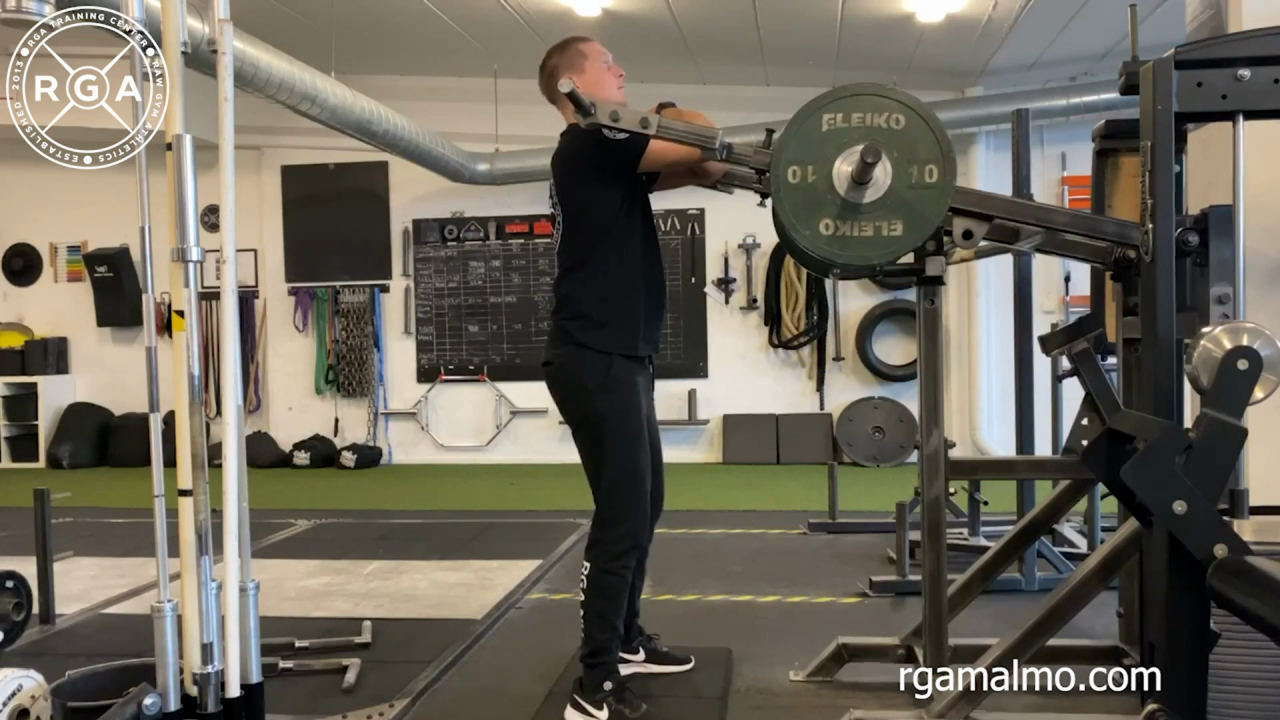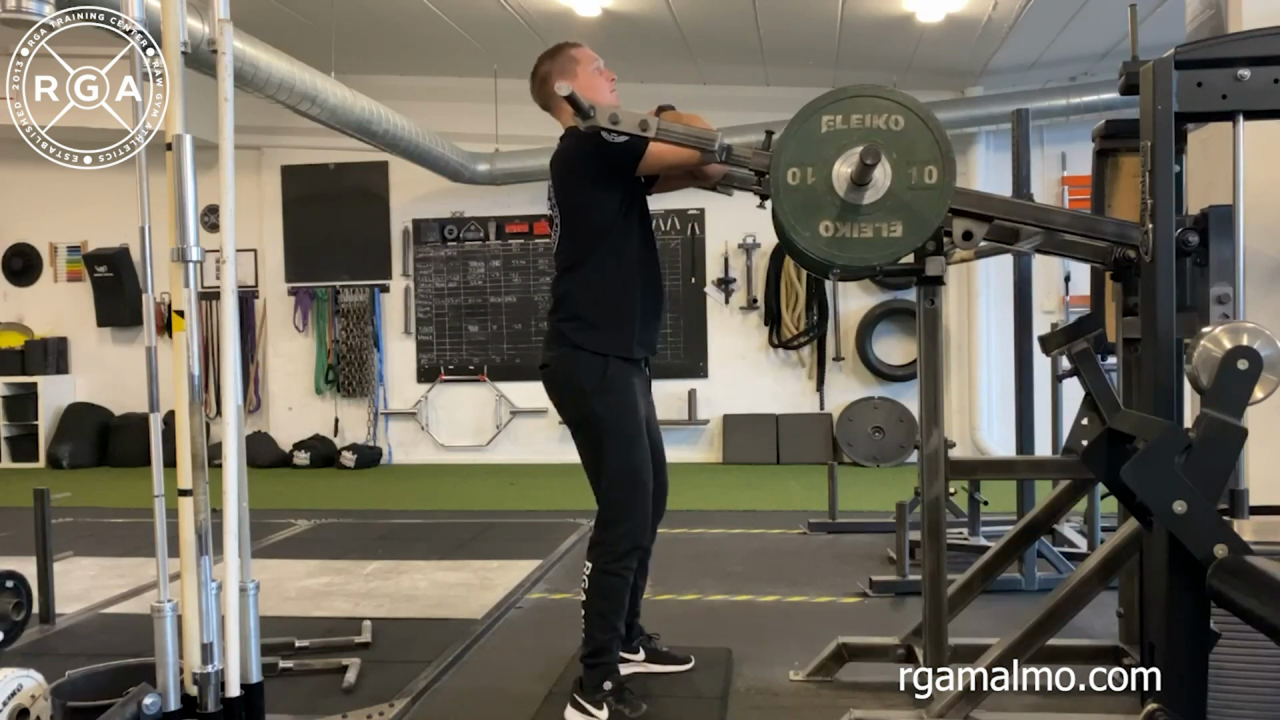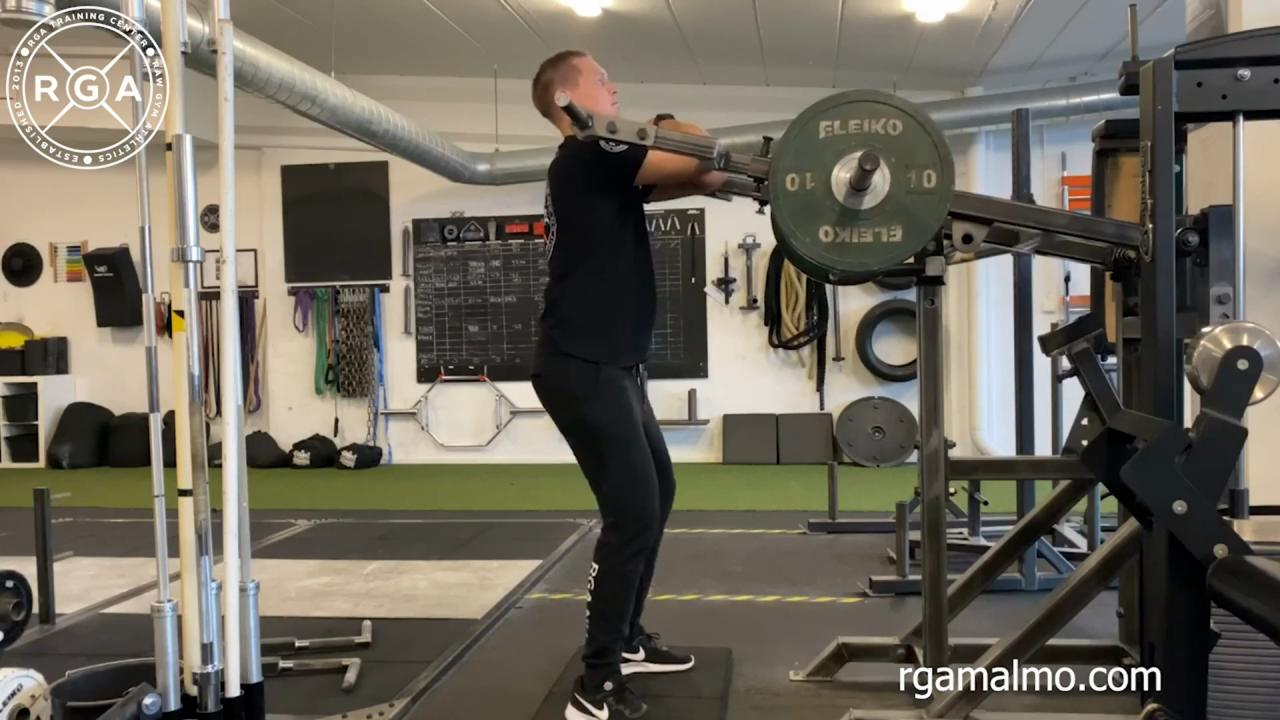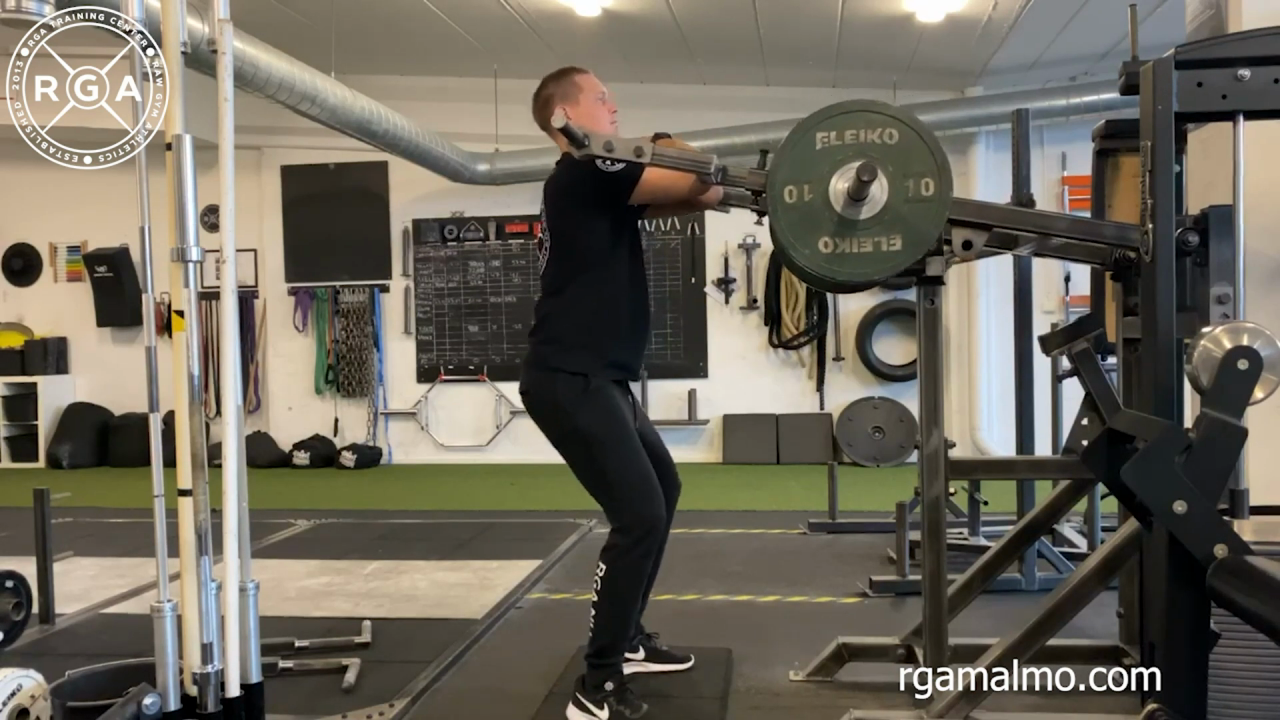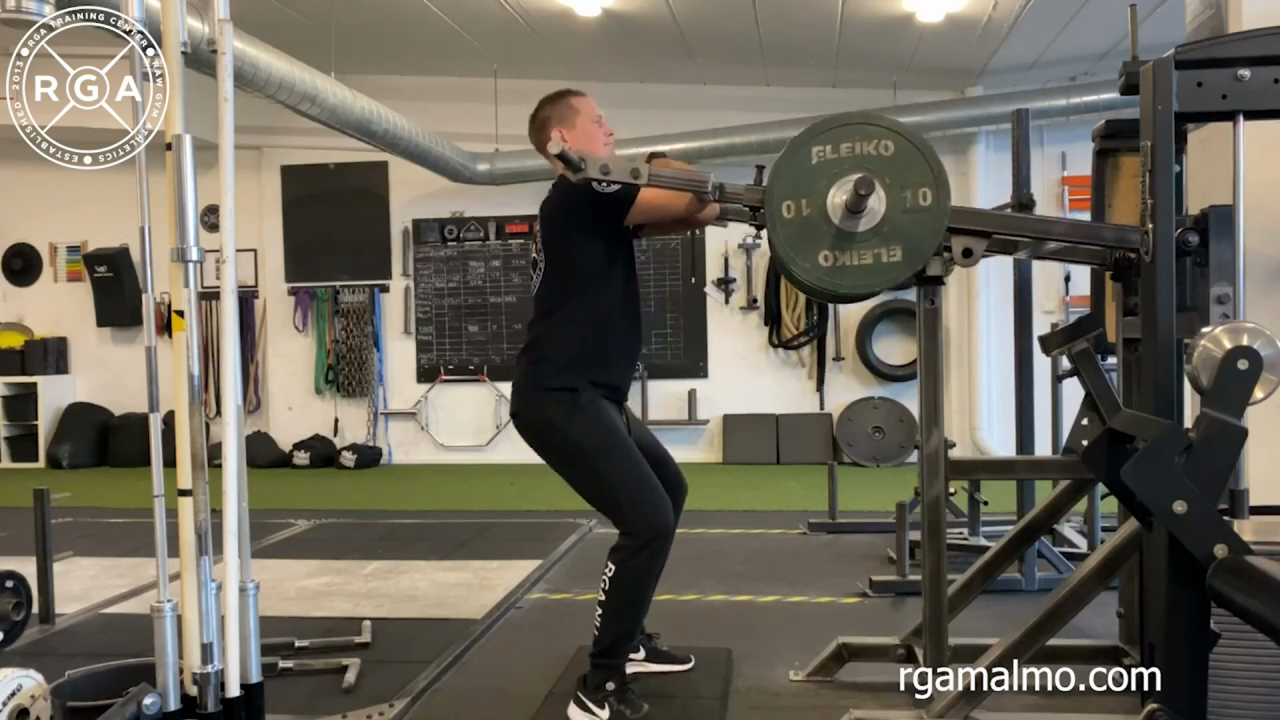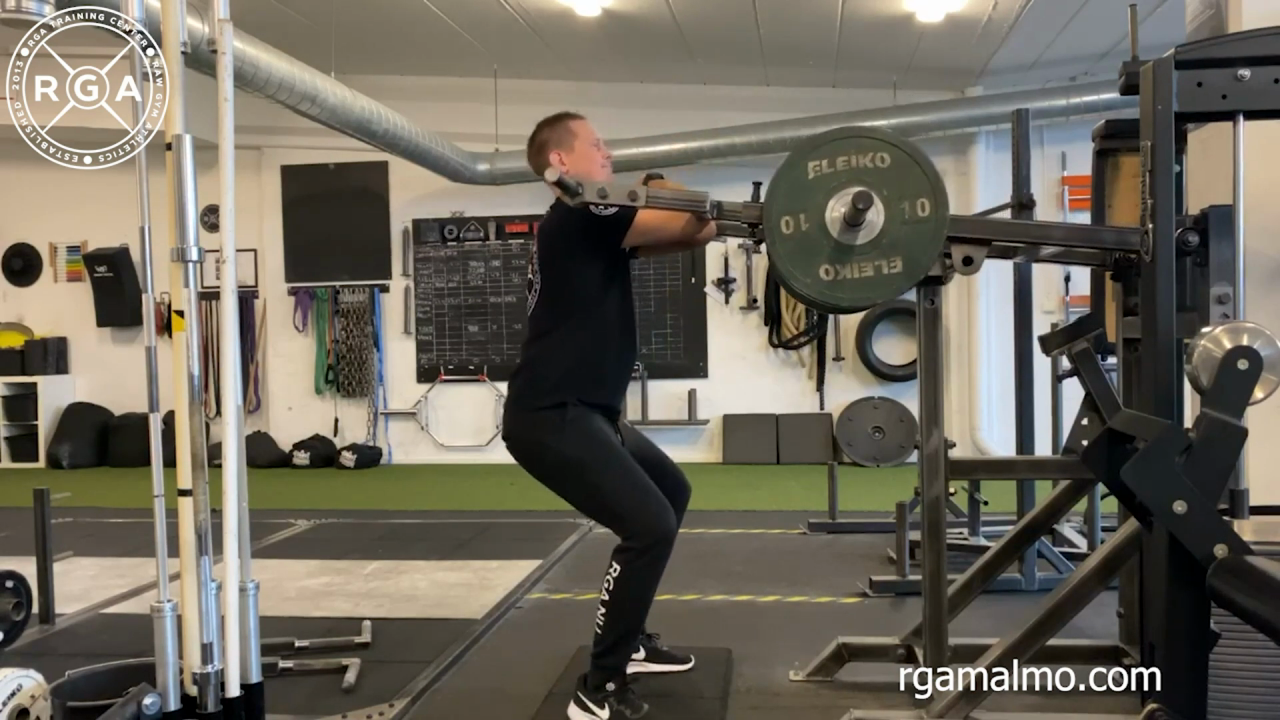
dt=0.3s
person 1, frame 1
left shoulder: (608, 156)
right shoulder: (590, 143)
left elbow: (704, 166)
right elbow: (704, 146)
left wrist: (669, 129)
right wrist: (675, 118)
left hip: (619, 356)
right hip: (595, 360)
left knee: (642, 507)
right knee: (622, 517)
left ankle: (625, 641)
person 1, frame 2
left shoulder: (604, 158)
right shoulder: (590, 147)
left elbow: (699, 169)
right elbow: (701, 148)
left wrist: (705, 159)
right wrist: (672, 121)
left hip: (615, 358)
right hip: (591, 361)
left knee: (647, 501)
right knee: (625, 516)
left ankle: (626, 640)
person 1, frame 3
left shoulder: (602, 167)
right shoulder: (587, 156)
left elbow: (695, 177)
right elbow: (697, 158)
left wrist: (688, 155)
right wrist: (670, 129)
left hip: (607, 364)
right hip: (582, 367)
left knee: (655, 495)
right knee: (633, 514)
left ankle: (626, 640)
person 1, frame 4
left shoulder: (599, 184)
right shoulder: (583, 173)
left elbow: (693, 193)
right elbow: (694, 179)
left wrist: (698, 180)
right wrist: (667, 149)
left hip: (596, 377)
right hip: (569, 381)
left knee: (661, 493)
right knee: (641, 517)
left ankle: (626, 640)
person 1, frame 5
left shoulder: (595, 205)
right shoulder: (579, 196)
left elbow: (690, 211)
right elbow: (689, 197)
right wrist: (664, 167)
left hip: (589, 393)
right hip: (560, 398)
left knee: (667, 493)
right knee: (648, 521)
left ankle: (628, 640)
person 1, frame 6
left shoulder: (593, 226)
right shoulder: (577, 219)
left elbow: (687, 229)
right elbow: (688, 220)
right wrist: (660, 191)
left hip: (582, 411)
right hip: (549, 419)
left knee: (671, 494)
right knee: (650, 525)
left ankle: (628, 640)
